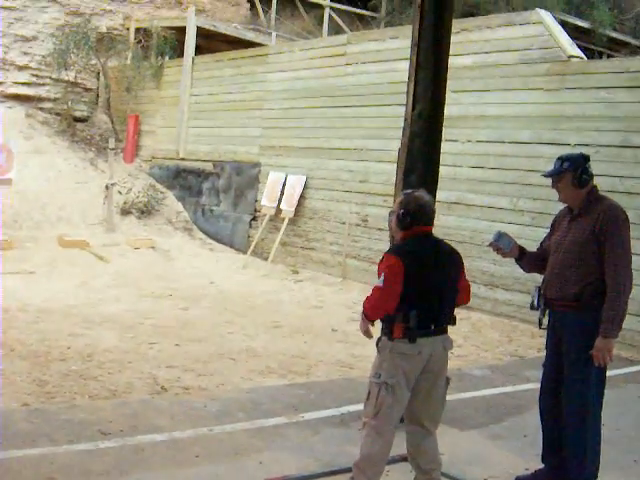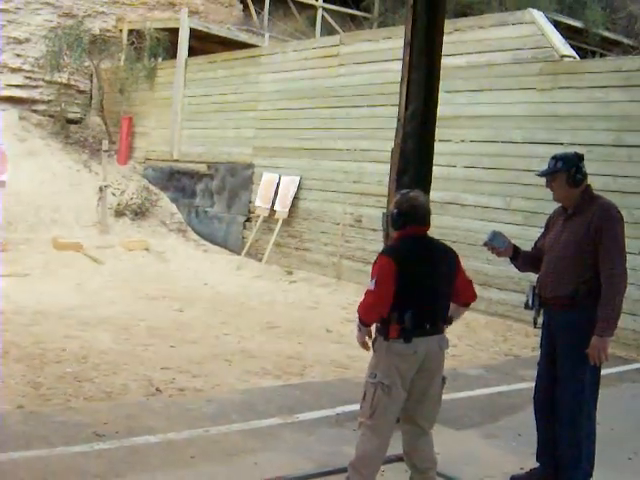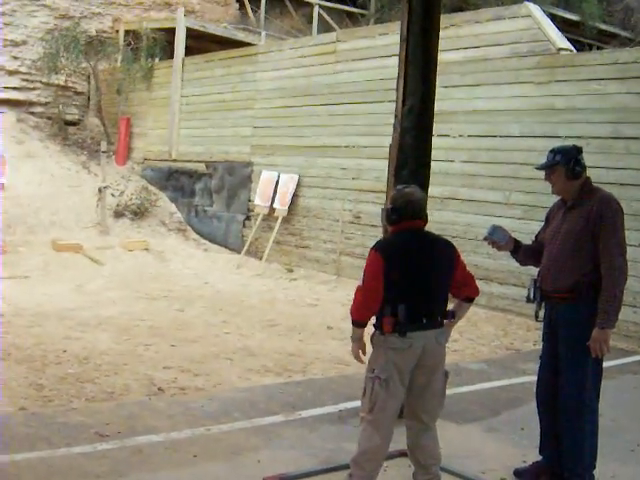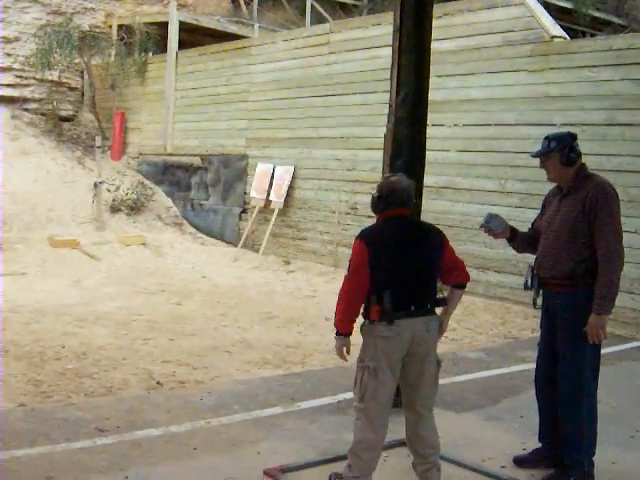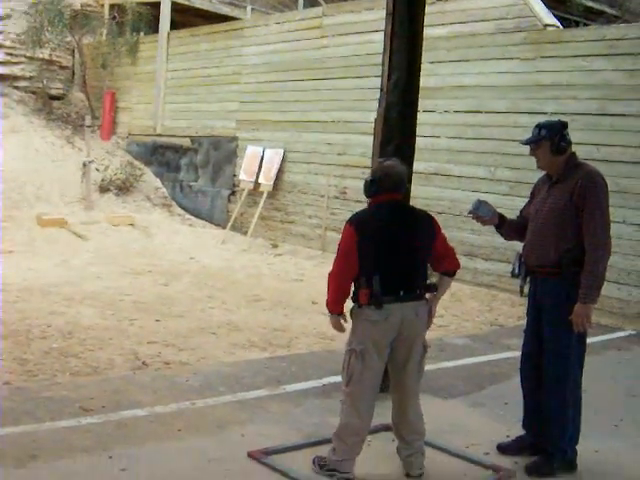
dt=0.3s
person 1, frame 1
left shoulder: (609, 215)
right shoulder: (564, 216)
left elbow: (619, 279)
right elbow: (544, 262)
left wrist: (608, 333)
right wrist: (518, 254)
left hip: (587, 320)
right hip: (558, 317)
left knee: (580, 404)
right knee: (550, 398)
person 1, frame 2
left shoulder: (603, 214)
right shoulder: (558, 215)
left elbow: (614, 278)
right elbow: (539, 261)
left wrist: (603, 332)
right wrist: (513, 253)
left hip: (581, 318)
right hip: (552, 316)
left knee: (575, 403)
right knee: (545, 398)
person 1, frame 3
left shoulder: (603, 206)
right shoulder: (558, 209)
left elbow: (614, 270)
right elbow: (539, 254)
left wrist: (604, 324)
right wrist: (513, 247)
left hip: (583, 312)
right hip: (554, 310)
left knee: (577, 396)
right knee: (548, 392)
person 1, frame 4
left shoulder: (598, 192)
right shoulder: (554, 195)
left elbow: (610, 256)
right elbow: (536, 241)
left wrist: (601, 310)
right wrist: (510, 234)
left hip: (580, 298)
right hip: (552, 297)
left knee: (576, 383)
right knee: (547, 378)
right ankle: (552, 448)
person 1, frame 5
left shoulder: (587, 181)
right shoulder: (543, 184)
left elbow: (598, 246)
right elbow: (525, 230)
left wrist: (586, 298)
right wrist: (498, 222)
left hip: (566, 287)
right hip: (539, 284)
left knee: (561, 371)
right knee: (532, 366)
right ankle: (535, 436)
person 2, frame 1
left shoulder: (398, 255)
right shoulder: (450, 255)
left elbow: (381, 302)
right elbow: (462, 295)
left wrist: (366, 316)
left hip: (402, 346)
right hip: (438, 343)
left knee: (380, 421)
right knee: (424, 421)
person 2, frame 2
left shoulder: (392, 255)
right shoulder: (447, 254)
left elbow: (375, 304)
right elbow: (465, 297)
left wrist: (363, 325)
left hip: (398, 346)
right hip: (433, 344)
left knee: (376, 421)
right knee: (420, 420)
person 2, frame 3
left shoulder: (385, 249)
right shoulder: (445, 248)
left elbow: (367, 299)
right elbow: (468, 292)
left wrist: (357, 334)
right wrist: (447, 324)
left hip: (396, 340)
right hip: (433, 339)
left knee: (377, 416)
right knee: (424, 415)
person 2, frame 4
left shoulder: (369, 238)
right shoulder: (433, 236)
left elbow: (353, 289)
right elbow: (459, 278)
left wrist: (342, 332)
right wrist: (445, 316)
left hip: (386, 329)
right hip: (425, 326)
left knee: (372, 407)
right knee: (421, 404)
person 2, frame 5
left shoulder: (360, 222)
right shoulder: (424, 221)
left elbow: (342, 271)
right elbow: (449, 266)
left wrist: (334, 310)
right wrist: (432, 299)
left hip: (375, 313)
right hip: (415, 311)
left knee: (359, 391)
right knee: (408, 389)
